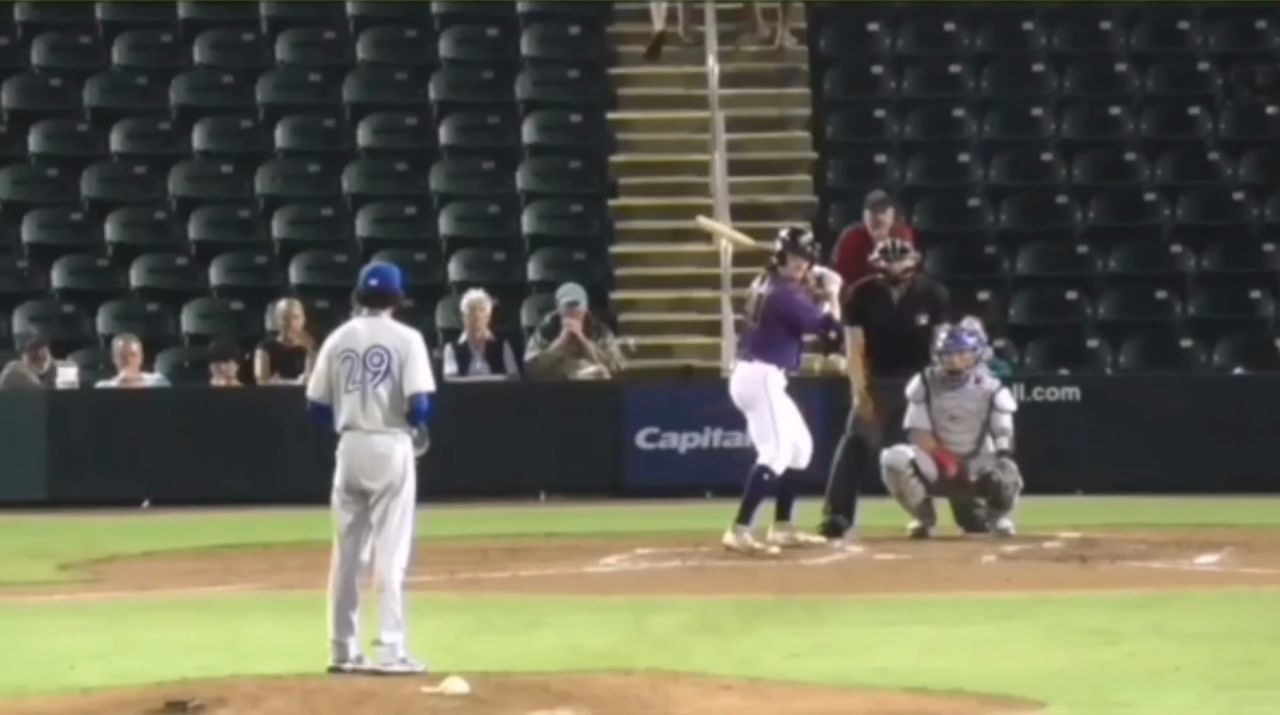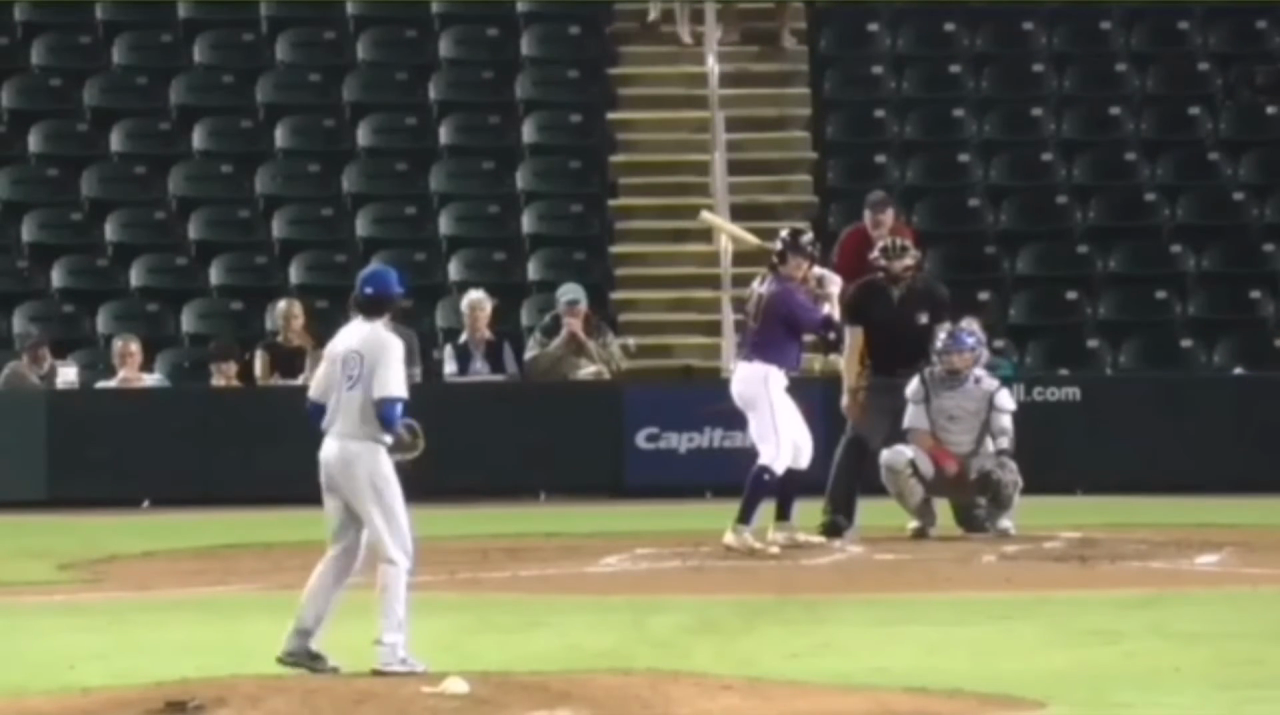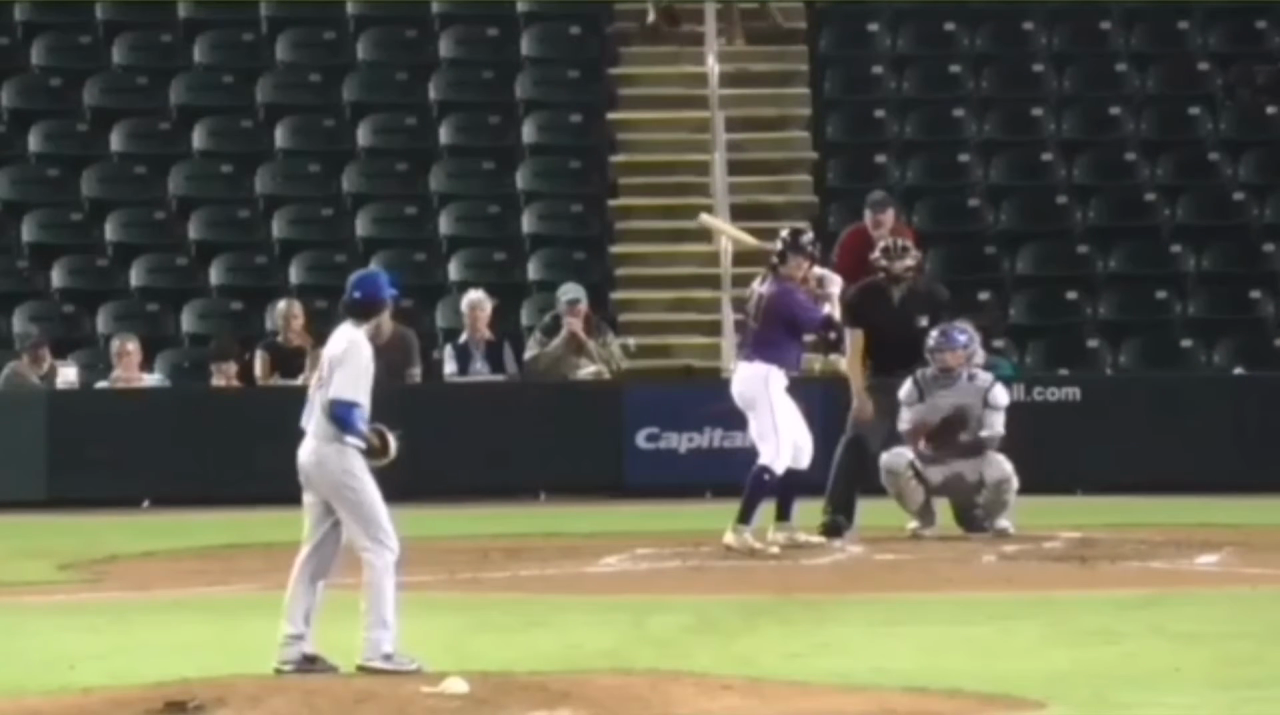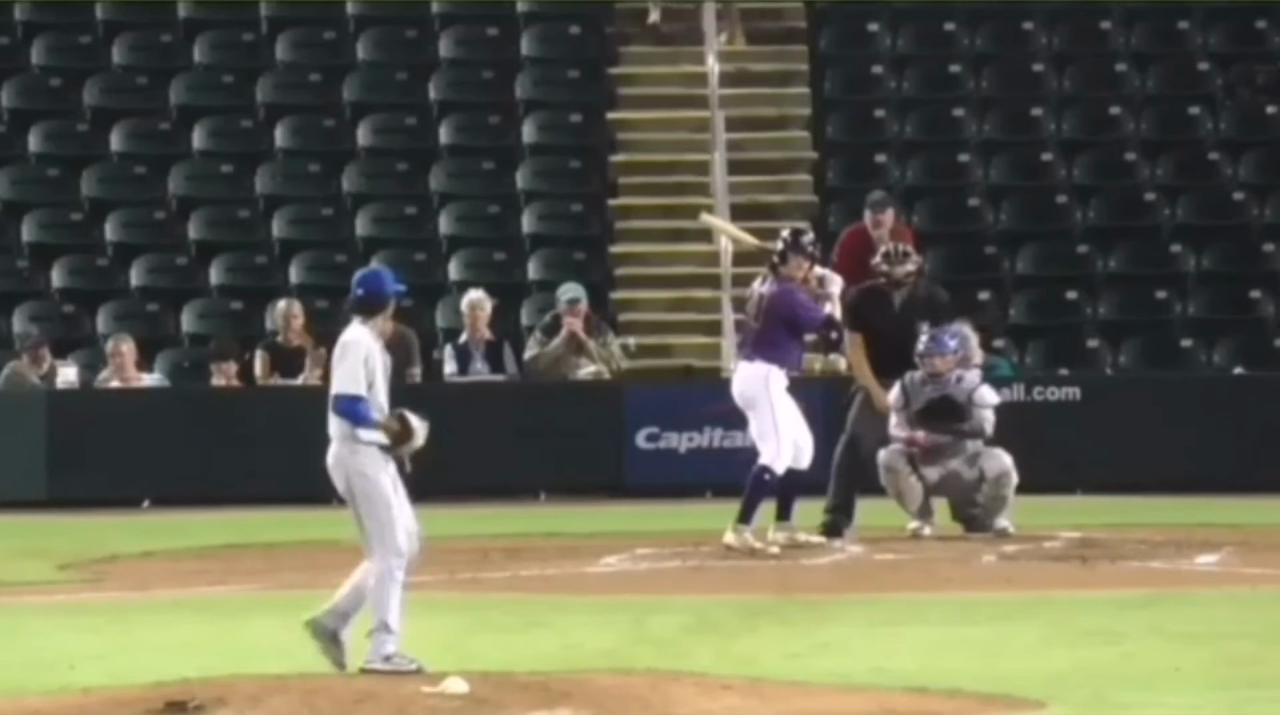
dt=0.4s
person 1, frame 1
left shoulder: (337, 339)
right shoulder: (406, 338)
left elbow: (317, 405)
right elbow: (420, 405)
right wrist: (415, 428)
left hip: (349, 449)
right hip: (390, 448)
left knee: (347, 553)
right knee: (391, 553)
left ankle: (344, 650)
right ankle: (390, 651)
person 1, frame 2
left shoulder: (340, 339)
right shoulder: (387, 342)
left elbow: (315, 405)
right elbow: (386, 409)
right wrist: (398, 431)
left hip: (332, 450)
right hip: (364, 453)
left knee: (343, 550)
right knee: (396, 550)
left ankle: (299, 642)
right ankle: (391, 652)
person 1, frame 3
left shoulder: (340, 338)
right shoulder: (357, 346)
right elbow: (340, 409)
right wrist: (367, 437)
left hip: (313, 451)
right hip: (337, 455)
left knee: (316, 552)
right knee: (380, 547)
left ankle: (293, 650)
right ankle: (378, 648)
person 1, frame 4
left shoulder: (370, 341)
right shoulder: (358, 342)
right elbow: (345, 404)
left wrist: (386, 422)
right wrist: (387, 423)
left hip: (370, 454)
right hip: (357, 456)
left knee: (398, 545)
right knee: (390, 552)
left ankle: (333, 618)
right ankle: (382, 651)
person 2, frame 1
left shoulder: (766, 284)
right shoulder: (785, 292)
left elbow: (800, 318)
right elbow: (828, 323)
left hip: (759, 376)
right hip: (760, 377)
left knee: (799, 446)
right knee: (776, 452)
left ankle: (782, 528)
right ankle: (739, 531)
person 2, frame 2
left shoulder: (767, 284)
right shoulder: (785, 291)
left elbow: (800, 316)
right elbow: (828, 324)
left hip: (760, 376)
right hip: (761, 377)
left knee: (800, 446)
right knee: (777, 452)
left ankle: (782, 527)
right ankle: (739, 531)
person 2, frame 3
left shoulder: (768, 284)
right shoulder: (785, 292)
left elbow: (802, 314)
right elbow: (829, 323)
left hip: (761, 376)
right hip: (762, 377)
left knee: (800, 446)
right knee: (777, 453)
left ankle: (782, 528)
right ankle: (739, 531)
person 2, frame 4
left shoulder: (766, 284)
right shoulder: (787, 292)
left elbow: (802, 315)
right elbow: (830, 323)
left wrist: (819, 292)
left hip: (760, 375)
right hip: (762, 377)
left knee: (800, 446)
right knee: (777, 452)
left ankle: (782, 527)
right ankle: (739, 530)
person 3, frame 1
left shoulder: (932, 293)
right shoulder: (861, 294)
right elbow: (854, 347)
right wrist: (859, 391)
right hip: (878, 381)
right knee: (856, 444)
right ankle: (836, 518)
person 3, frame 2
left shoulder: (932, 293)
right shoulder: (861, 294)
right elbow: (853, 345)
right wrist: (849, 390)
right hip: (878, 381)
right knee: (856, 444)
right ankle: (836, 518)
person 3, frame 3
left shoulder: (933, 295)
right shoulder: (860, 296)
right elbow: (854, 350)
right wrist: (859, 394)
right hip: (877, 382)
right knee: (855, 446)
right ankle: (835, 518)
person 3, frame 4
left shoulder: (934, 298)
right shoulder: (862, 298)
right elbow: (855, 350)
right wrist: (875, 391)
right hip: (877, 384)
right knee: (854, 444)
right ankle: (836, 518)
person 4, frame 1
left shoulder: (991, 388)
right shoulder: (925, 383)
left elbow: (1004, 435)
right elbow: (918, 434)
left wrist: (1004, 463)
right wrist: (947, 460)
left hip: (978, 464)
right hip: (936, 461)
left knee: (1006, 476)
right knee: (894, 458)
left ankle: (997, 515)
right ankle: (924, 516)
person 4, frame 2
left shoulder: (990, 389)
right shoulder: (924, 383)
left elbow: (1004, 435)
right elbow: (916, 434)
left wrist: (1003, 463)
right wrist: (945, 460)
left hip: (977, 465)
right hip: (935, 466)
left knee: (1007, 475)
right knee: (893, 459)
left ankle: (996, 516)
right ankle: (923, 517)
person 4, frame 3
left shoulder: (986, 385)
right shoulder: (918, 384)
left elbow: (994, 438)
right elbow: (908, 434)
left wrist: (971, 437)
right wrist: (918, 428)
left hip: (973, 461)
right hip: (932, 461)
left knee: (1002, 471)
right knee: (893, 461)
left ankle: (994, 516)
right ankle: (923, 517)
person 4, frame 4
left shoulder: (973, 386)
right shoulder: (908, 386)
left elbow: (985, 428)
right elbow: (895, 434)
left wrist: (948, 426)
right wrist: (915, 438)
left hip: (968, 462)
right hip: (926, 462)
left knee: (1001, 463)
right knee: (890, 458)
left ankle: (994, 516)
right ankle: (921, 517)
